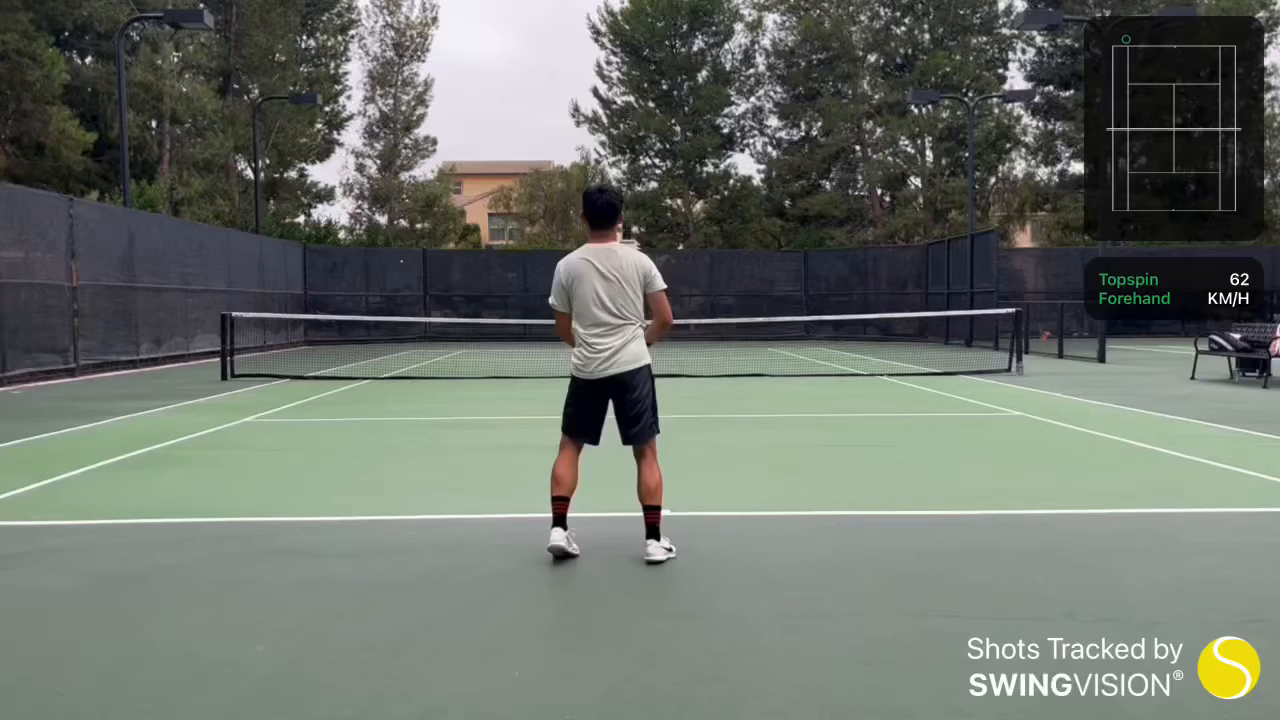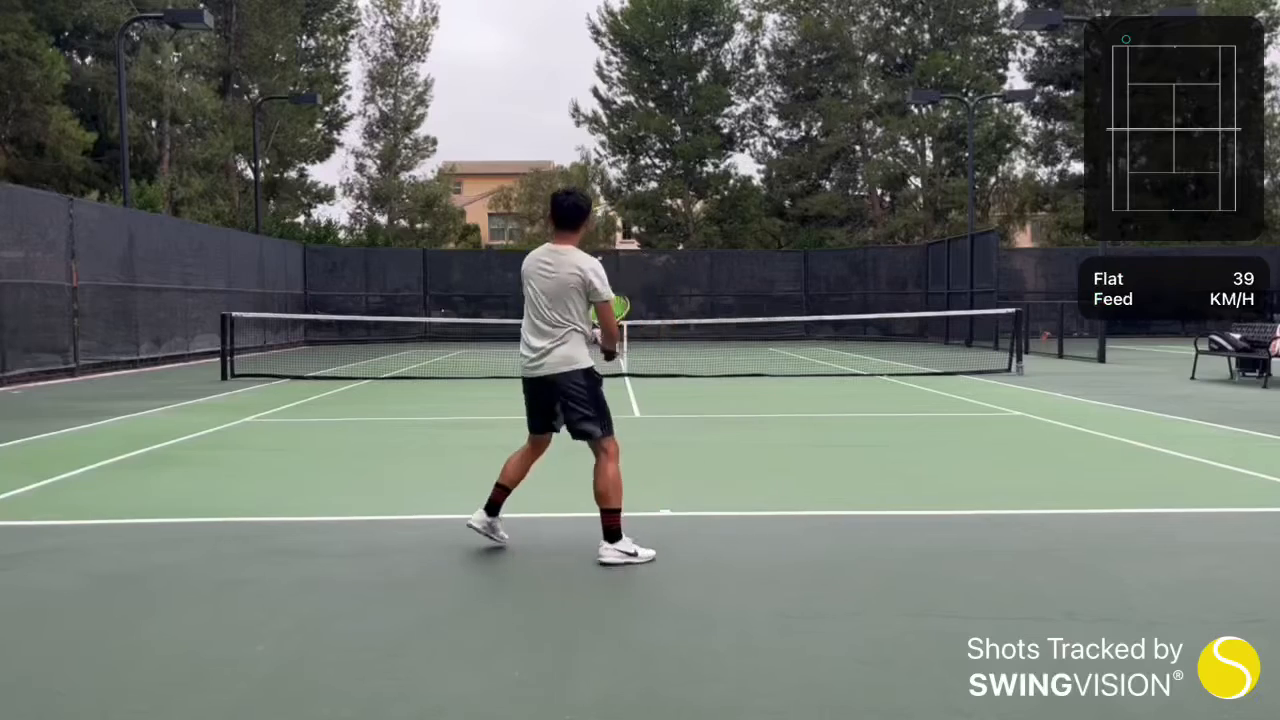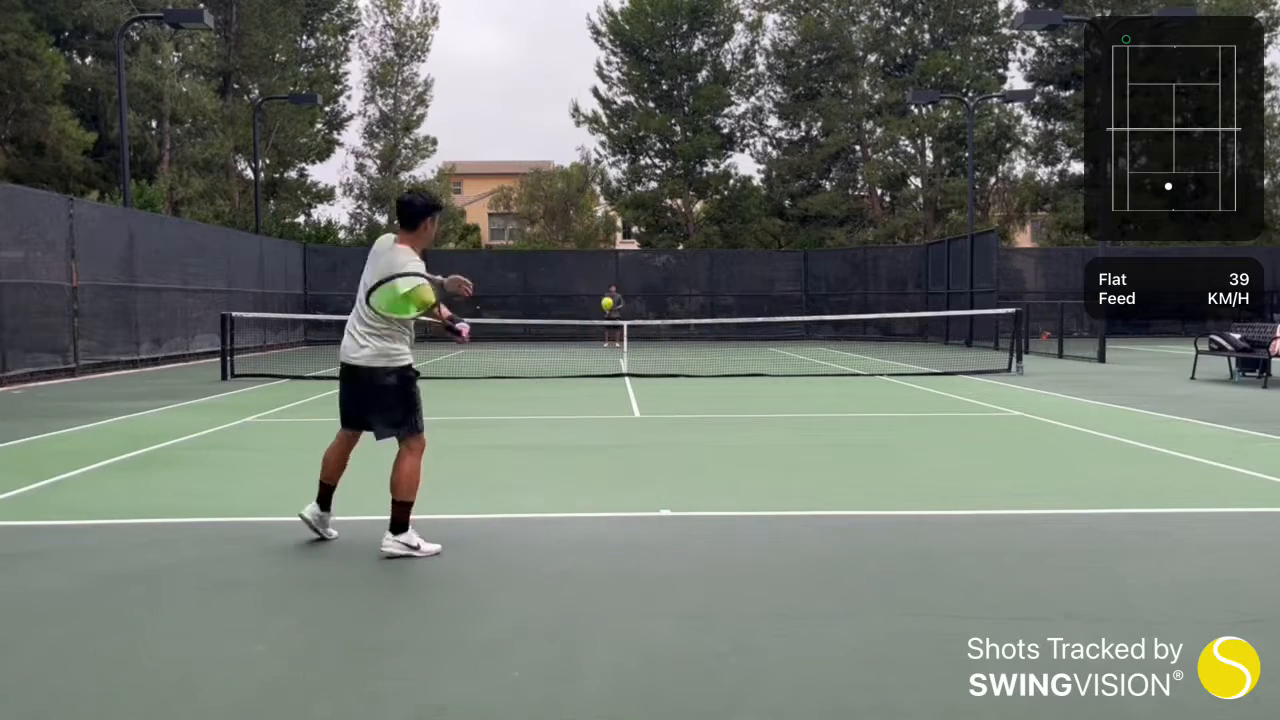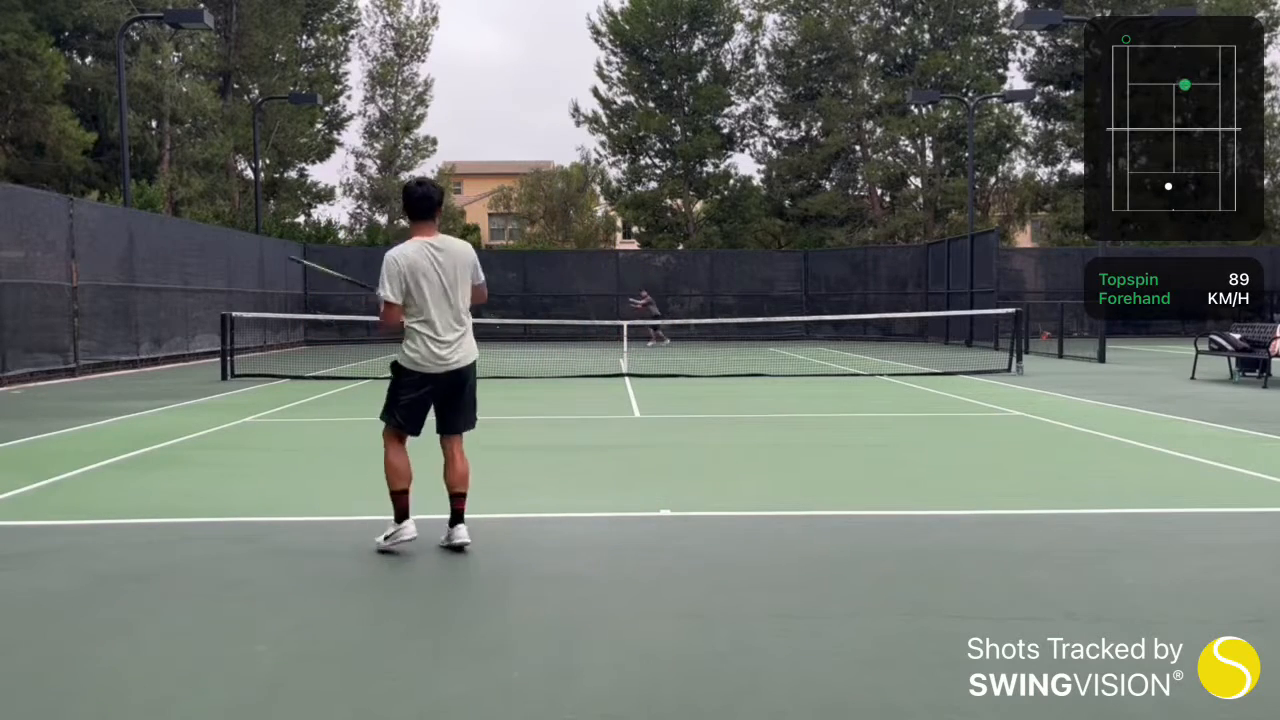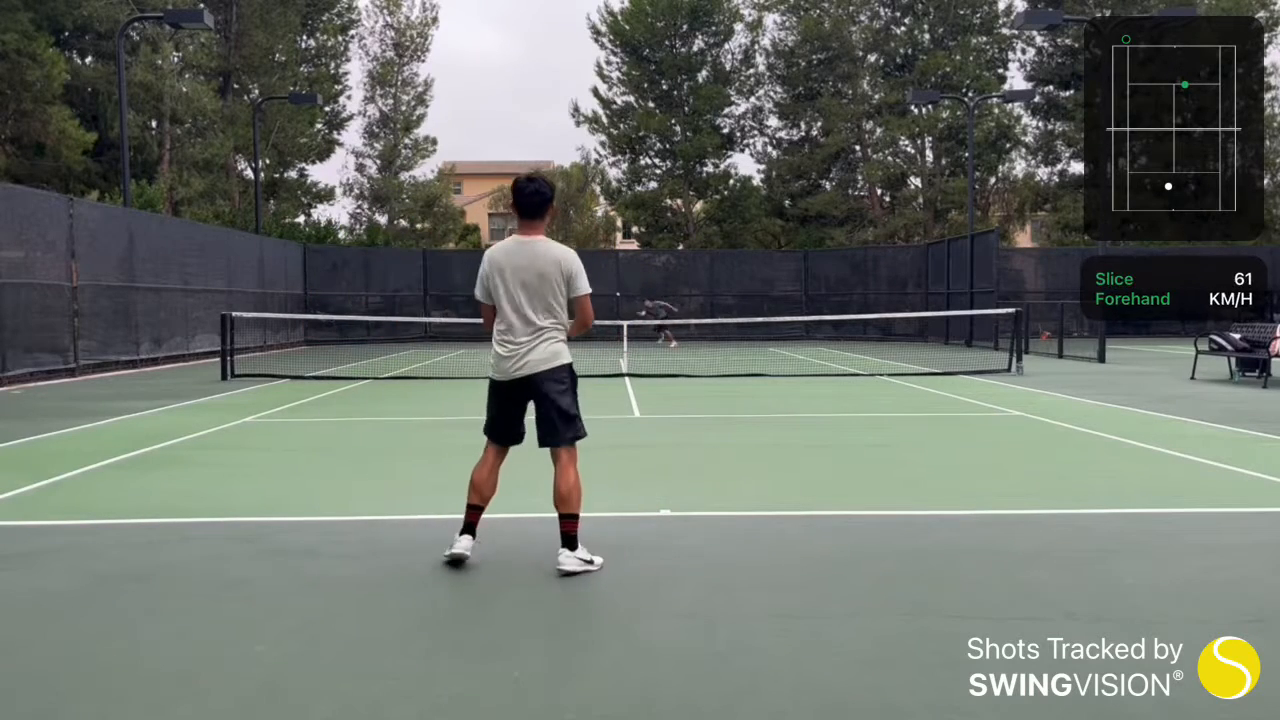
dt=1s
person 1, frame 1
left shoulder: (567, 265)
right shoulder: (640, 261)
left elbow: (563, 329)
right elbow: (665, 319)
left hip: (587, 370)
right hip: (633, 367)
left knee: (569, 448)
right knee: (646, 453)
left ankle: (559, 529)
right ankle: (654, 540)
person 1, frame 2
left shoulder: (531, 261)
right shoulder: (588, 266)
right elbow: (609, 328)
right wrist: (609, 347)
left hip: (533, 369)
right hip: (570, 368)
left knee: (537, 442)
right knee: (607, 450)
left ankle: (487, 515)
right ankle: (613, 542)
person 1, frame 3
left shoulder: (387, 244)
right shoulder: (406, 263)
right elbow: (425, 298)
left wrist: (444, 282)
right wrist: (453, 323)
left hip: (353, 358)
right hip: (386, 364)
left knee: (349, 436)
right knee: (413, 445)
left ankle: (320, 509)
right ankle: (398, 534)
person 1, frame 4
left shoulder: (397, 257)
right shoulder: (464, 250)
left elbow: (390, 321)
right elbow: (479, 298)
left hip: (417, 365)
right hip: (462, 361)
left knee: (394, 438)
right knee: (453, 445)
left ankle: (402, 523)
right ankle: (457, 525)
person 1, frame 5
left shoulder: (492, 256)
right shoulder: (565, 257)
left elbow: (488, 319)
right elbow: (585, 321)
left hip: (505, 368)
right hip: (551, 366)
left knee: (493, 452)
right knee: (565, 457)
left ankle: (465, 537)
right ankle: (570, 550)
